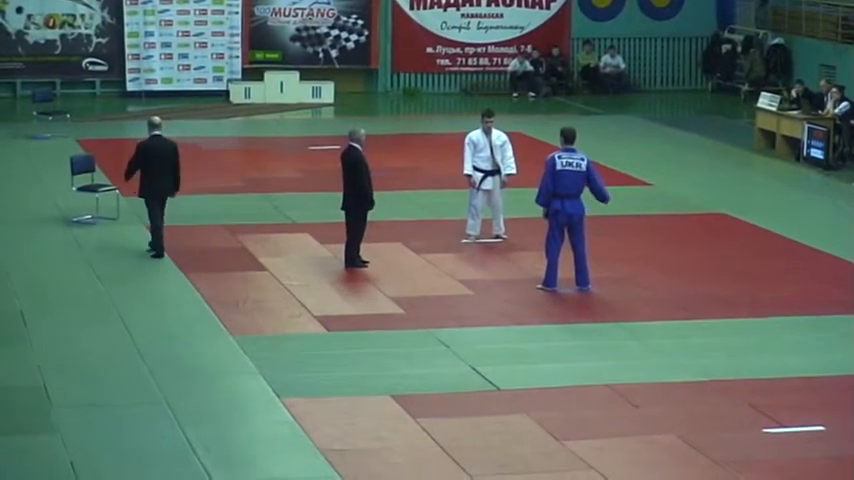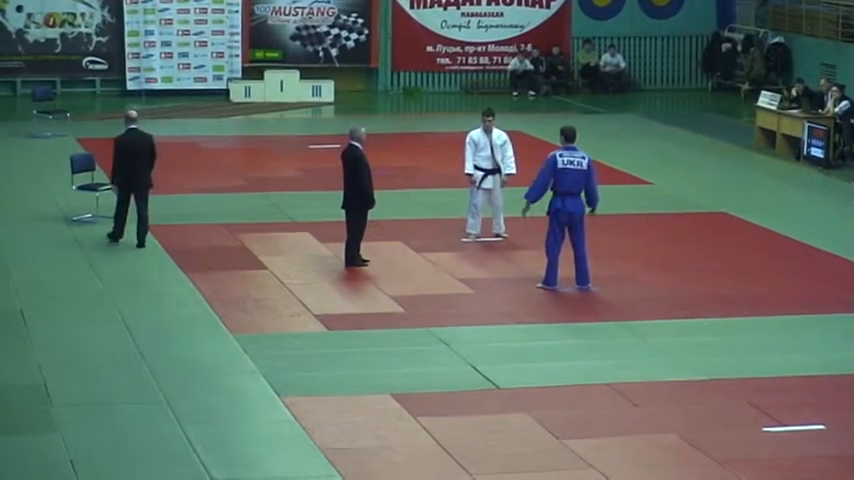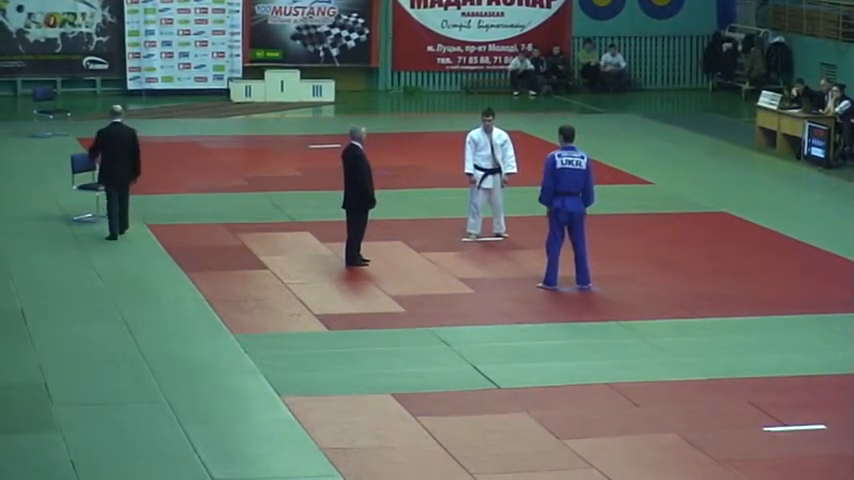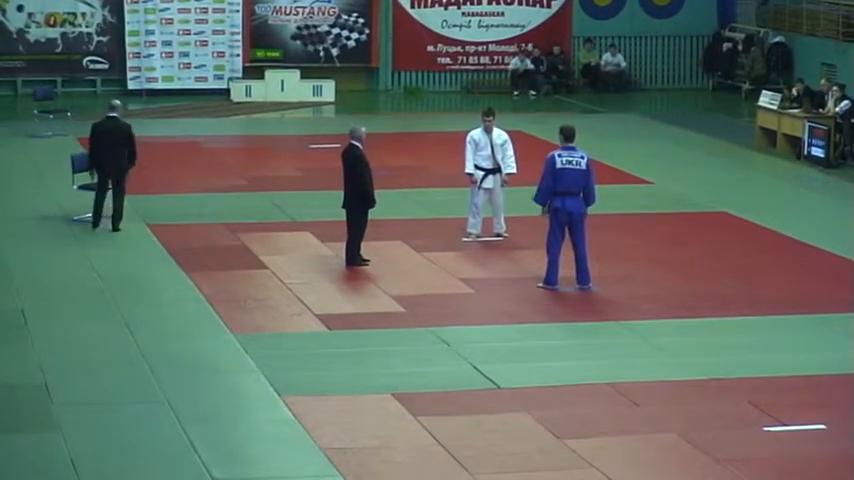
dt=0.5s
person 1, frame 1
left shoulder: (553, 158)
right shoulder: (584, 160)
left elbow: (546, 186)
right elbow: (595, 183)
left wrist: (545, 206)
right wrist: (605, 197)
left hip: (557, 206)
right hip: (576, 206)
left knee: (553, 245)
right knee: (579, 246)
left ankle: (550, 283)
right ankle: (583, 283)
person 1, frame 2
left shoulder: (555, 157)
right shoulder: (585, 158)
left elbow: (542, 181)
right elbow: (591, 185)
left wrist: (529, 201)
right wrist: (593, 204)
left hip: (559, 204)
right hip: (577, 205)
left knee: (554, 244)
right knee: (579, 245)
left ankle: (550, 282)
right ankle: (584, 282)
person 1, frame 3
left shoulder: (554, 157)
right shoulder: (584, 158)
left elbow: (547, 184)
right elbow: (588, 186)
left wrist: (548, 205)
right wrist: (585, 205)
left hip: (559, 204)
right hip: (577, 205)
left knee: (554, 244)
right knee: (579, 244)
left ankle: (551, 282)
right ankle: (584, 281)
person 1, frame 4
left shoulder: (554, 157)
right shoulder: (584, 158)
left elbow: (546, 184)
right elbow: (589, 185)
left wrist: (543, 204)
right wrist: (587, 205)
left hip: (559, 204)
right hip: (577, 204)
left knee: (554, 244)
right knee: (579, 244)
left ankle: (551, 281)
right ankle: (584, 281)
person 2, frame 1
left shoulder: (347, 152)
right shoulder: (357, 156)
right elbow: (362, 181)
right wrist: (369, 199)
left hip: (351, 198)
right hip: (358, 199)
left knee: (355, 229)
right knee: (356, 230)
left ankle: (354, 256)
right ankle: (351, 260)
person 2, frame 2
left shoulder: (348, 151)
right shoulder: (357, 155)
right elbow: (362, 180)
right wrist: (370, 198)
left hip: (351, 196)
right hip: (358, 198)
left knee: (355, 228)
right knee: (356, 229)
left ankle: (354, 255)
right ankle: (351, 258)
person 2, frame 3
left shoulder: (348, 151)
right shoulder: (358, 154)
right elbow: (363, 179)
right wrist: (370, 198)
left hip: (352, 196)
right hip: (359, 198)
left knee: (355, 228)
right knee: (356, 228)
left ankle: (354, 254)
right ankle: (352, 258)
person 2, frame 4
left shoulder: (348, 150)
right shoulder: (357, 154)
right elbow: (363, 179)
right wrist: (370, 198)
left hip: (352, 196)
right hip: (359, 198)
left knee: (356, 228)
right knee: (357, 228)
left ankle: (355, 255)
right ankle: (352, 258)
person 3, frame 1
left shoulder: (143, 146)
right shoulder: (171, 145)
left elbow: (134, 164)
right elbow: (176, 168)
left wrist: (127, 176)
right wrist: (175, 187)
left hip: (150, 188)
right hip: (166, 187)
left knee: (155, 218)
right knee: (158, 216)
left ankle: (159, 249)
right ankle: (155, 243)
person 3, frame 2
left shoulder: (120, 140)
right shoulder: (148, 138)
left elbow: (117, 163)
right elbow: (152, 159)
left wrist: (115, 182)
left hip: (126, 180)
right hip: (143, 180)
left knee: (122, 207)
right knee: (143, 209)
left ankle: (117, 234)
right ankle: (142, 239)
person 3, frame 3
left shoulder: (103, 132)
right shoulder: (131, 132)
left elbow: (94, 151)
right elbow: (136, 154)
left wrist: (93, 158)
right wrist: (136, 173)
left hip: (109, 173)
right hip: (126, 172)
left knee: (112, 201)
right knee: (123, 200)
left ankle: (114, 232)
right ankle: (123, 226)
person 3, frame 4
left shoulder: (97, 126)
right shoulder: (126, 127)
left elbow: (92, 148)
right elbow: (131, 147)
left wrist: (92, 166)
right wrist: (131, 162)
left hip: (102, 166)
right hip: (120, 166)
left knee: (100, 193)
right knee: (119, 195)
left ankle: (96, 220)
right ankle: (116, 223)
person 4, frame 1
left shoulder: (501, 137)
right shoulder: (472, 137)
left elbow: (508, 156)
right elbow: (468, 157)
left wrist: (506, 174)
right wrist: (469, 176)
left hip: (495, 176)
right hip: (479, 175)
left knee: (497, 205)
right knee: (475, 205)
left ankle: (498, 231)
right ankle: (472, 233)
person 4, frame 2
left shoulder: (502, 136)
right shoulder: (473, 136)
left elbow: (508, 156)
right elbow: (469, 156)
left wrist: (506, 174)
right wrist: (470, 174)
left hip: (496, 175)
right hip: (479, 174)
left knee: (497, 204)
right knee: (475, 204)
left ankle: (499, 230)
right ankle: (473, 231)
person 4, frame 3
left shoulder: (502, 135)
right shoulder: (473, 135)
left elbow: (508, 155)
right elbow: (469, 156)
left wrist: (507, 174)
right wrist: (470, 174)
left hip: (496, 175)
right hip: (479, 174)
left knee: (498, 204)
right knee: (476, 204)
left ankle: (499, 230)
right ankle: (473, 231)
person 4, frame 4
left shoulder: (502, 135)
right shoulder: (473, 135)
left elbow: (508, 155)
right elbow: (469, 156)
left wrist: (506, 173)
right wrist: (471, 174)
left hip: (496, 174)
right hip: (480, 174)
left knee: (498, 204)
right knee: (476, 203)
left ankle: (499, 230)
right ankle: (473, 231)
